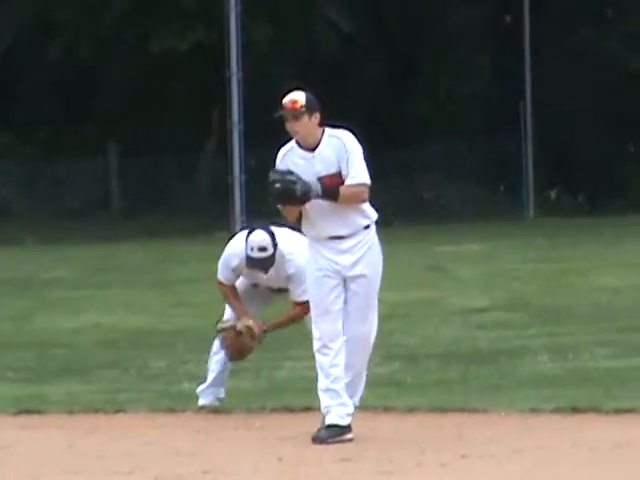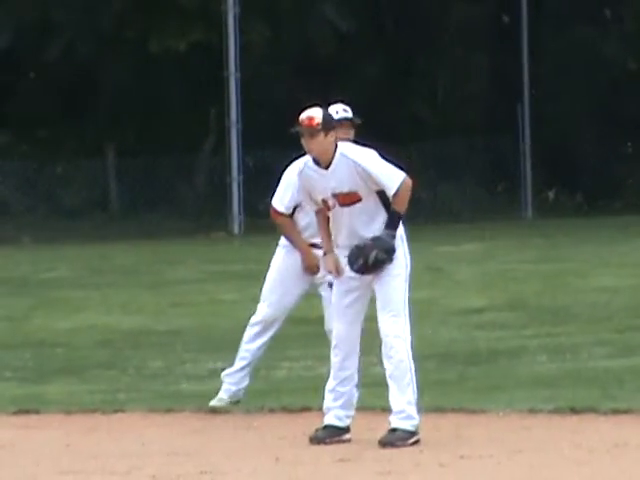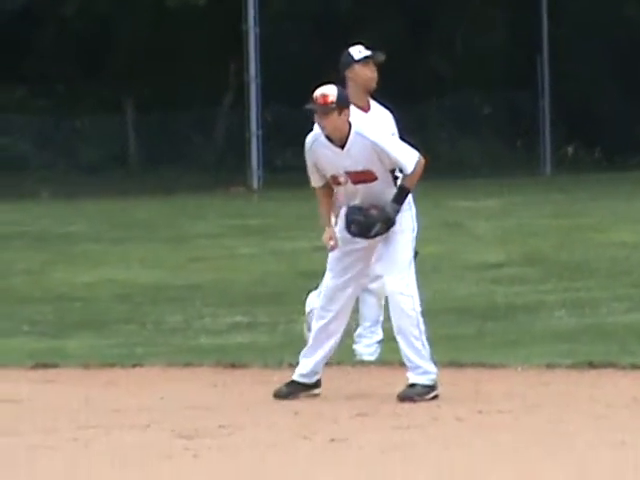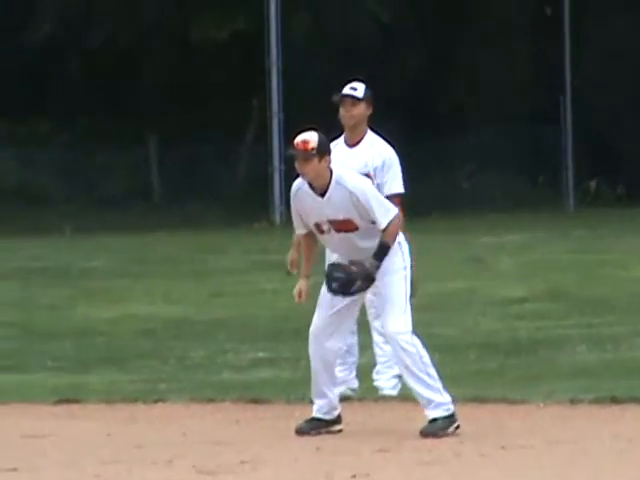
dt=0.7s
person 1, frame 1
left shoulder: (343, 141)
right shoulder: (286, 157)
left elbow: (361, 192)
right elbow: (291, 217)
left wrist: (319, 190)
right wrist: (293, 198)
left hip: (361, 244)
right hip: (321, 250)
left knee: (361, 331)
right knee: (327, 336)
left ankle: (344, 404)
right ankle: (337, 416)
person 1, frame 2
left shoulder: (359, 159)
right shoulder: (306, 172)
left elbow: (404, 184)
left wrist: (390, 229)
right wrist: (328, 252)
right hip: (350, 255)
left knee: (393, 332)
right knee: (343, 336)
left ankle: (406, 422)
right ankle: (338, 420)
person 1, frame 3
left shoulder: (372, 138)
right shoulder: (314, 145)
left elbow: (417, 162)
left wrist: (396, 203)
right wrist: (328, 226)
left hip: (394, 214)
left knee: (399, 291)
right knee: (333, 293)
left ankle: (424, 378)
right ankle: (308, 375)
person 1, frame 4
left shoulder: (354, 186)
right shoulder: (298, 192)
left elbow: (393, 220)
right elbow: (306, 233)
left wrist: (376, 262)
right wrist: (304, 276)
left hip: (385, 258)
right hip: (345, 263)
left knee: (397, 332)
right knee: (320, 334)
left ankle: (442, 411)
right ankle: (325, 413)
person 2, frame 1
left shoulder: (296, 259)
right shoulder: (234, 252)
left elbow: (302, 308)
right elbow: (225, 285)
left wrist: (264, 328)
right wrist: (245, 317)
right ankle: (210, 393)
person 2, frame 2
right shoulder: (300, 171)
right elbow: (279, 215)
right wrist: (304, 252)
right hip: (295, 253)
right knee: (268, 315)
right ankle: (233, 385)
person 2, frame 3
left shoulder: (385, 117)
left elbow: (394, 168)
left wrist: (405, 212)
left knee: (377, 279)
left ankle: (368, 349)
right ankle: (318, 303)
person 2, frame 4
left shoulder: (383, 152)
right shoulder: (329, 153)
left elbow: (393, 207)
right wrist: (297, 246)
left knee: (382, 314)
left ankle: (389, 384)
right ankle: (344, 382)
